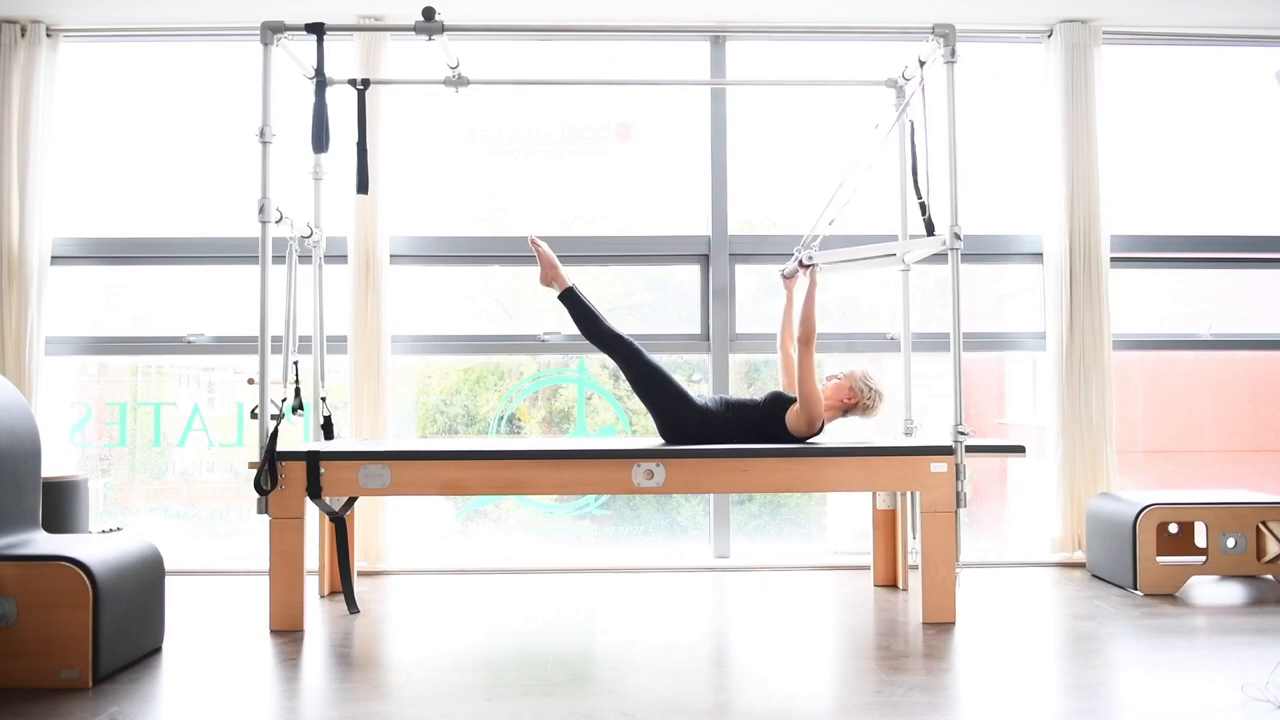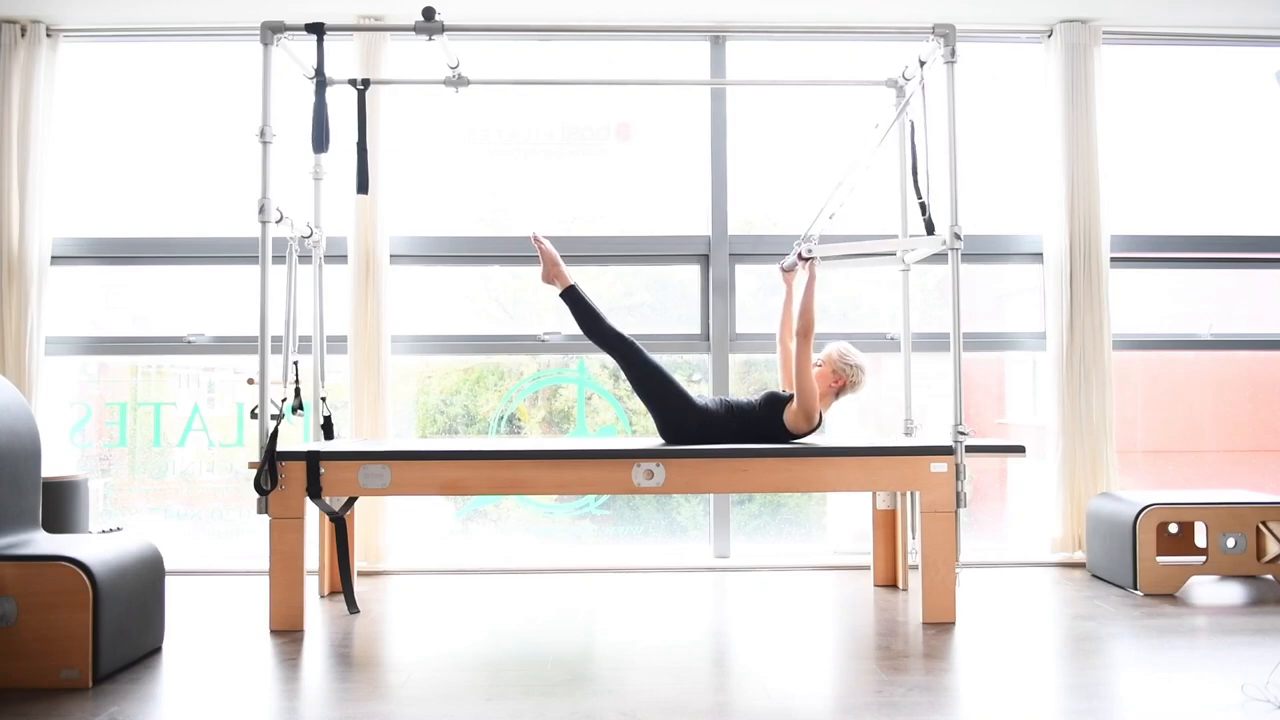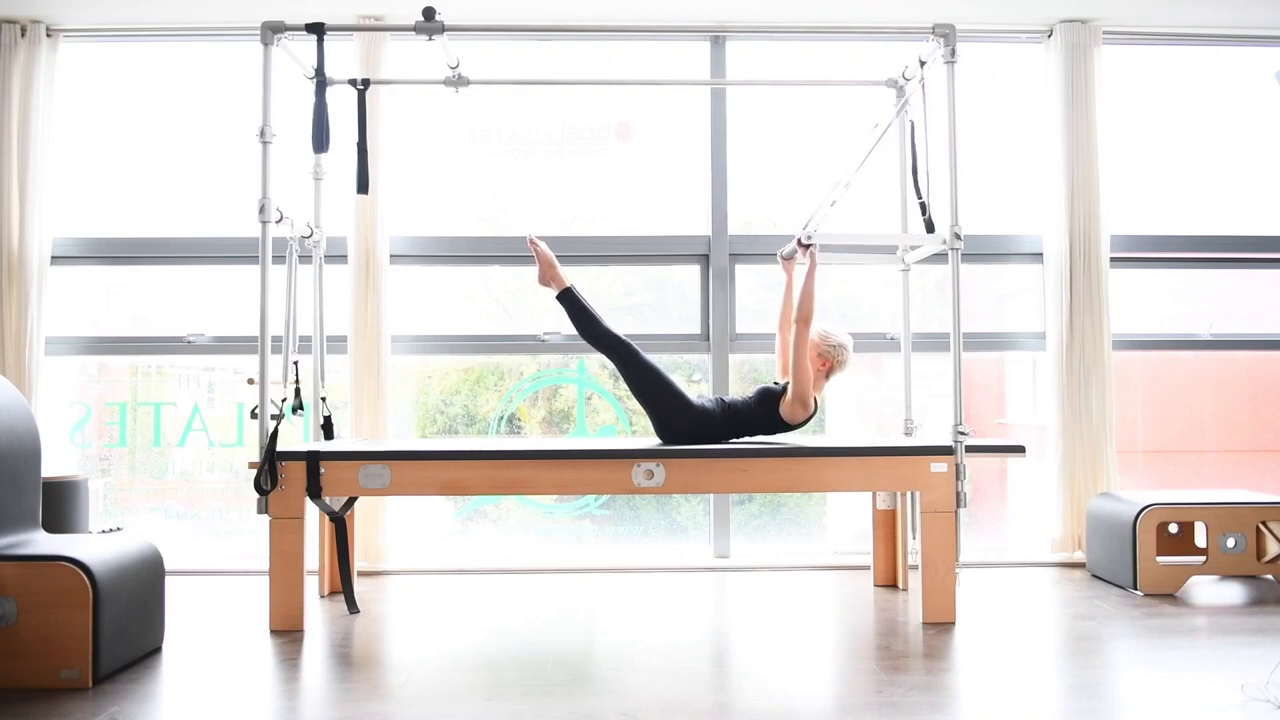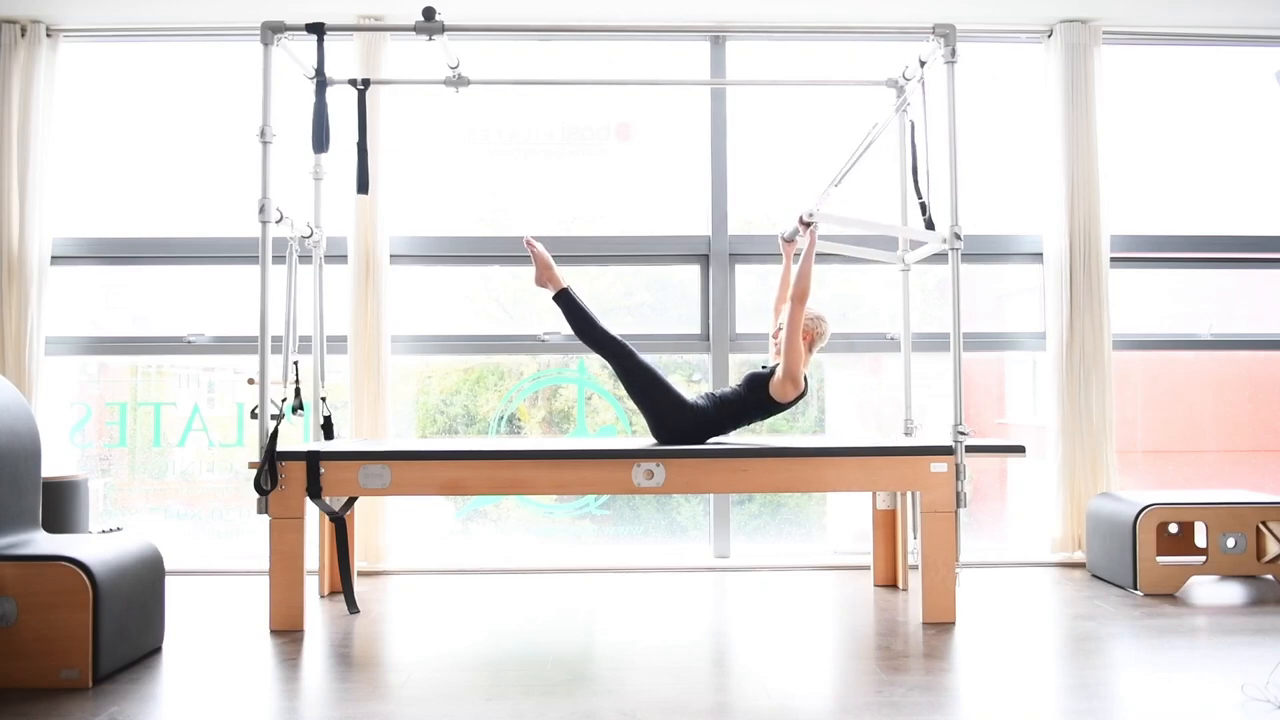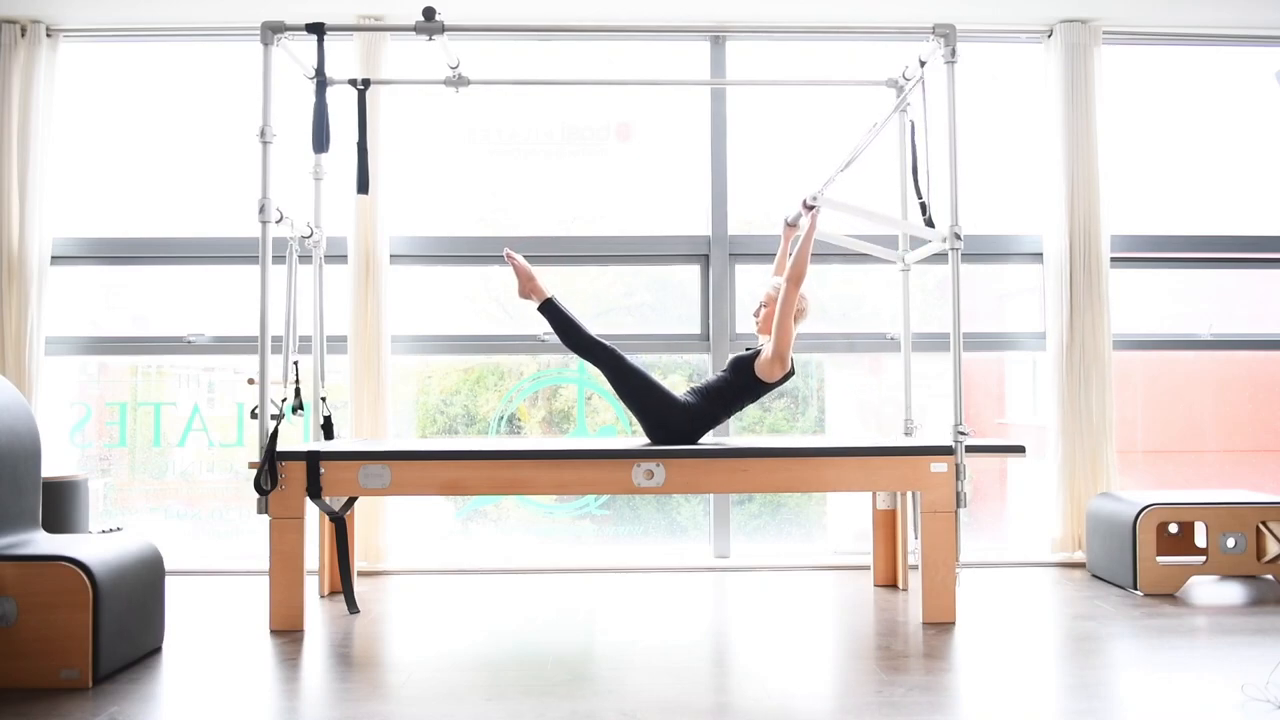
dt=1s
person 1, frame 1
left shoulder: (810, 418)
right shoulder: (799, 411)
left elbow: (805, 343)
right elbow: (787, 346)
left wrist: (812, 285)
right wrist: (790, 292)
left hip: (694, 425)
right hip: (696, 422)
left knee: (622, 347)
right knee: (621, 347)
left ankle: (561, 281)
person 1, frame 2
left shoulder: (807, 413)
right shoulder: (796, 405)
left elbow: (803, 337)
right elbow: (786, 340)
left wrist: (811, 280)
right wrist: (789, 287)
left hip: (693, 424)
right hip: (695, 422)
left knee: (624, 346)
left ankle: (562, 279)
person 1, frame 3
left shoulder: (802, 403)
right shoulder: (790, 393)
left elbow: (801, 326)
right elbow: (785, 330)
left wrist: (811, 268)
right wrist: (789, 275)
left hip: (691, 426)
right hip: (692, 423)
left knee: (622, 348)
left ankle: (559, 281)
person 1, frame 4
left shoulder: (791, 380)
right shoulder: (780, 375)
left elbow: (798, 303)
right elbow: (783, 308)
left wrist: (810, 247)
right wrist: (788, 258)
left hip: (685, 424)
right hip: (685, 425)
left knee: (617, 350)
left ankle: (556, 282)
person 1, frame 5
left shoulder: (777, 359)
right shoulder: (766, 355)
left elbow: (792, 284)
right elbow: (779, 287)
left wrist: (809, 229)
right wrist: (786, 239)
left hip: (678, 424)
right hip: (679, 425)
left knee: (606, 354)
left ankle: (537, 291)
